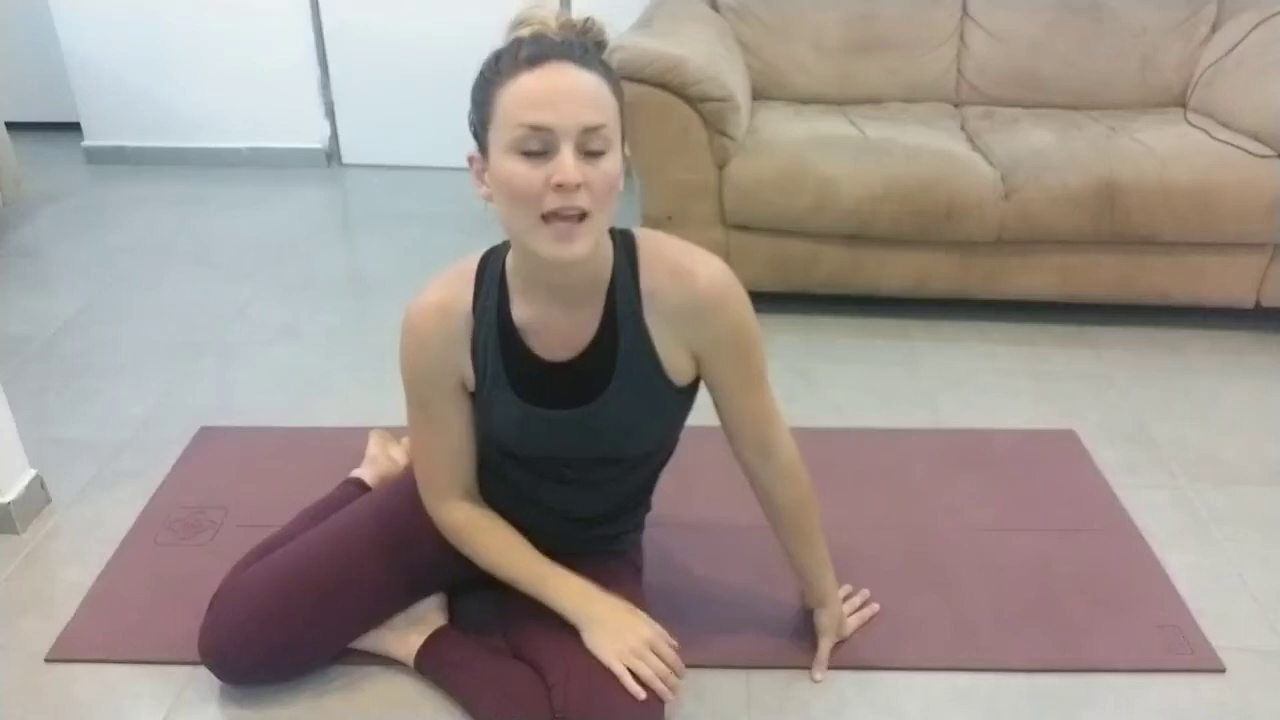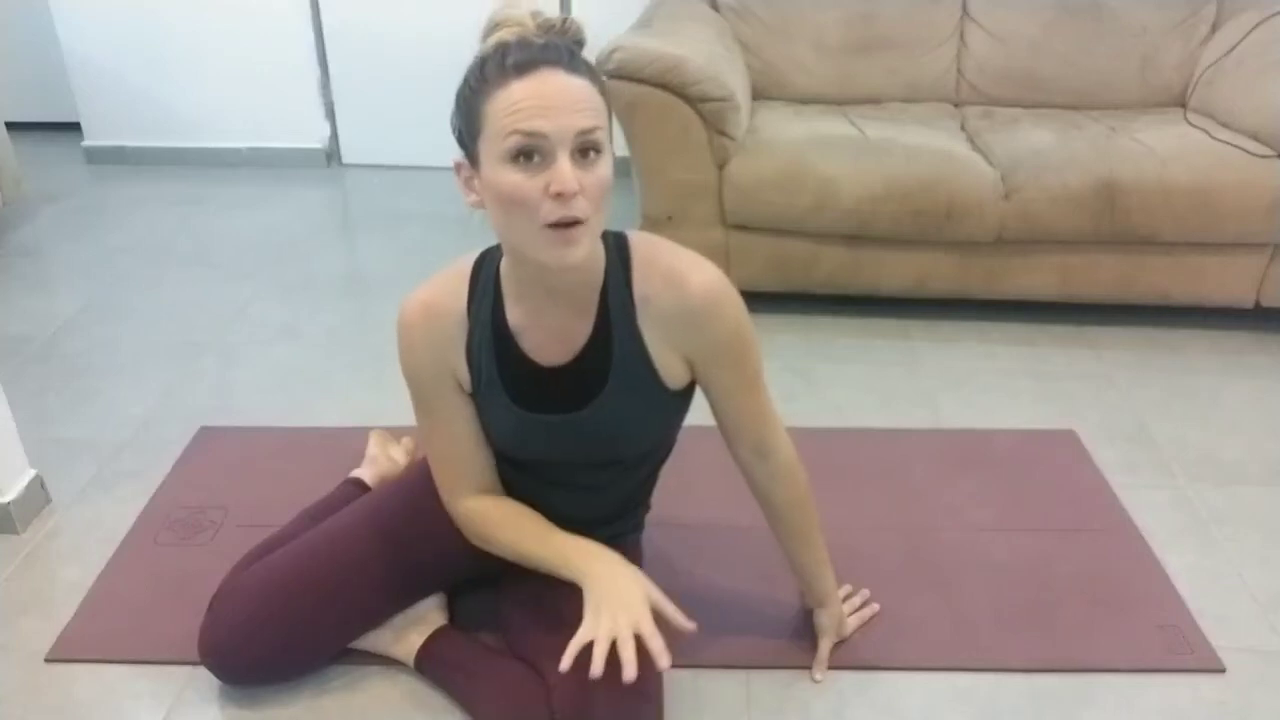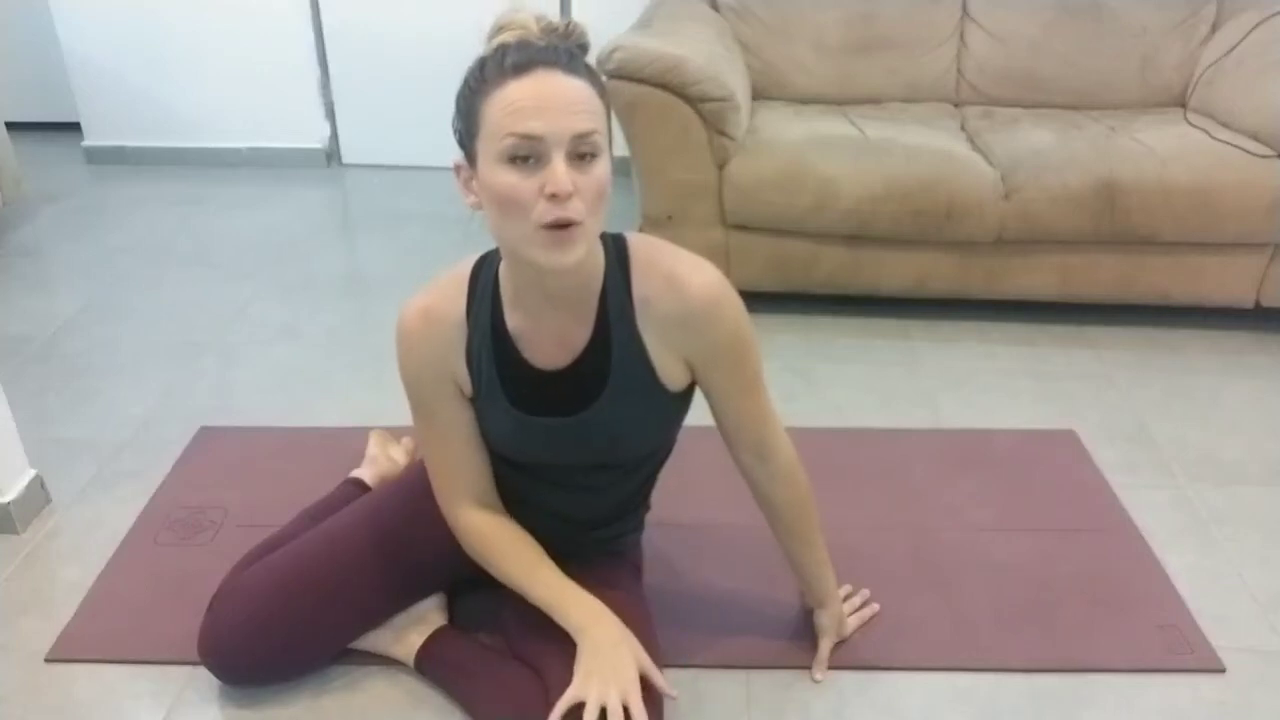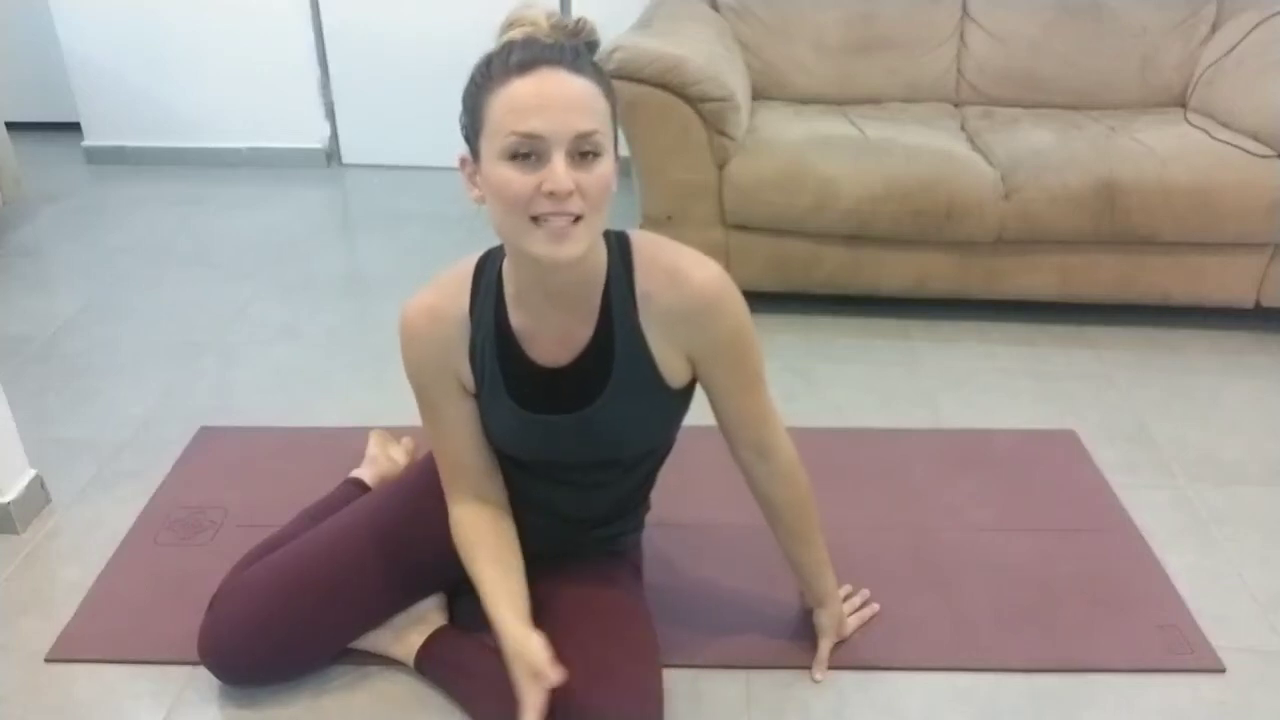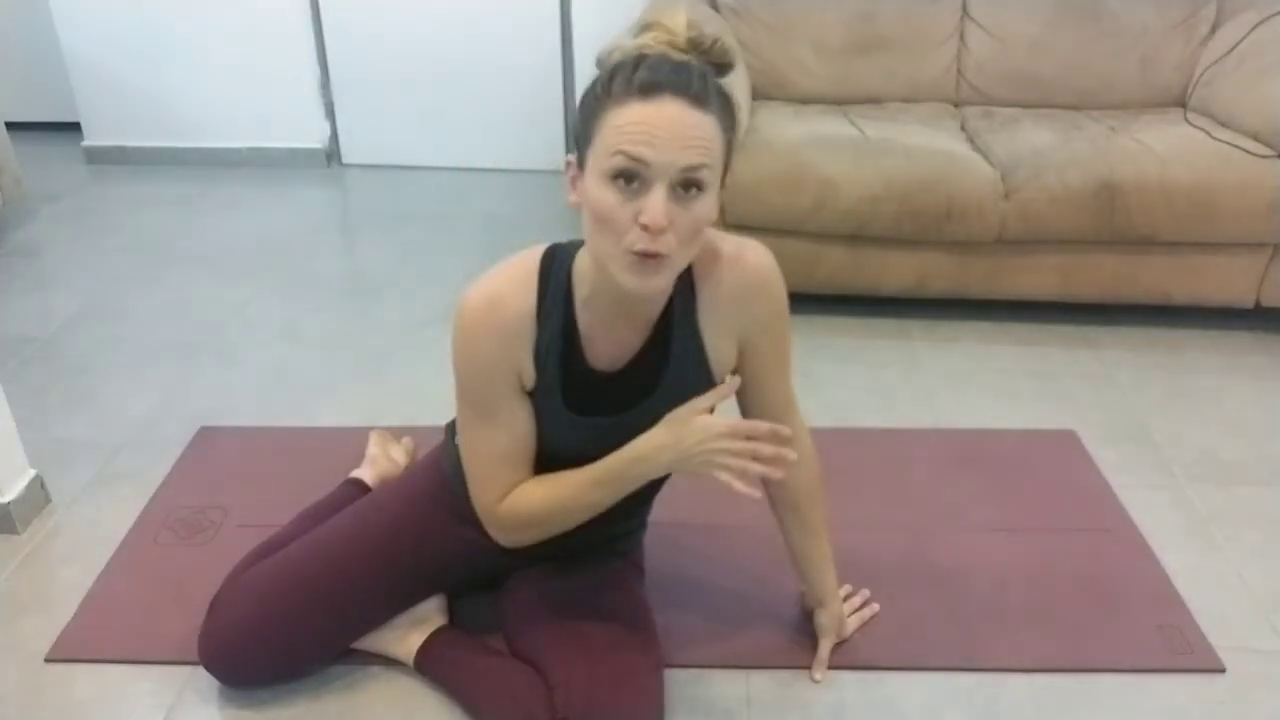
dt=1s
person 1, frame 1
left shoulder: (694, 291)
right shoulder: (443, 317)
left elbow: (768, 454)
right elbow: (452, 501)
left wrist: (821, 594)
right wrist: (587, 609)
left hip: (593, 550)
right hip: (482, 517)
right knee: (232, 639)
left ankle: (421, 637)
right ankle: (382, 475)
person 1, frame 2
left shoulder: (686, 294)
right shoulder: (436, 319)
left elbow: (765, 454)
right elbow: (475, 499)
left wrist: (821, 594)
right wrist: (591, 570)
left hip: (597, 546)
right hip: (480, 511)
right knee: (232, 638)
left ankle: (421, 638)
right ankle: (382, 477)
person 1, frame 3
left shoulder: (687, 297)
right shoulder: (435, 324)
left elbow: (765, 455)
right elbow: (473, 508)
left wrist: (821, 593)
right wrist: (591, 626)
left hip: (591, 553)
right hip: (476, 515)
right knee: (232, 637)
left ankle: (422, 638)
right ankle: (382, 475)
person 1, frame 4
left shoulder: (688, 292)
right shoulder: (438, 321)
left elbow: (764, 453)
right elbow: (476, 497)
left wrist: (820, 593)
right wrist: (514, 627)
left hip: (590, 553)
right hip: (485, 514)
right knee: (231, 639)
left ankle: (422, 636)
right ankle: (380, 476)
person 1, frame 5
left shoulder: (744, 281)
right shoulder: (498, 311)
left elbow: (783, 439)
right elbow: (506, 515)
left wrist: (822, 591)
right wrist: (659, 451)
left hip: (590, 551)
right hip: (468, 506)
right knee: (231, 643)
left ankle: (420, 637)
right ankle: (379, 478)
